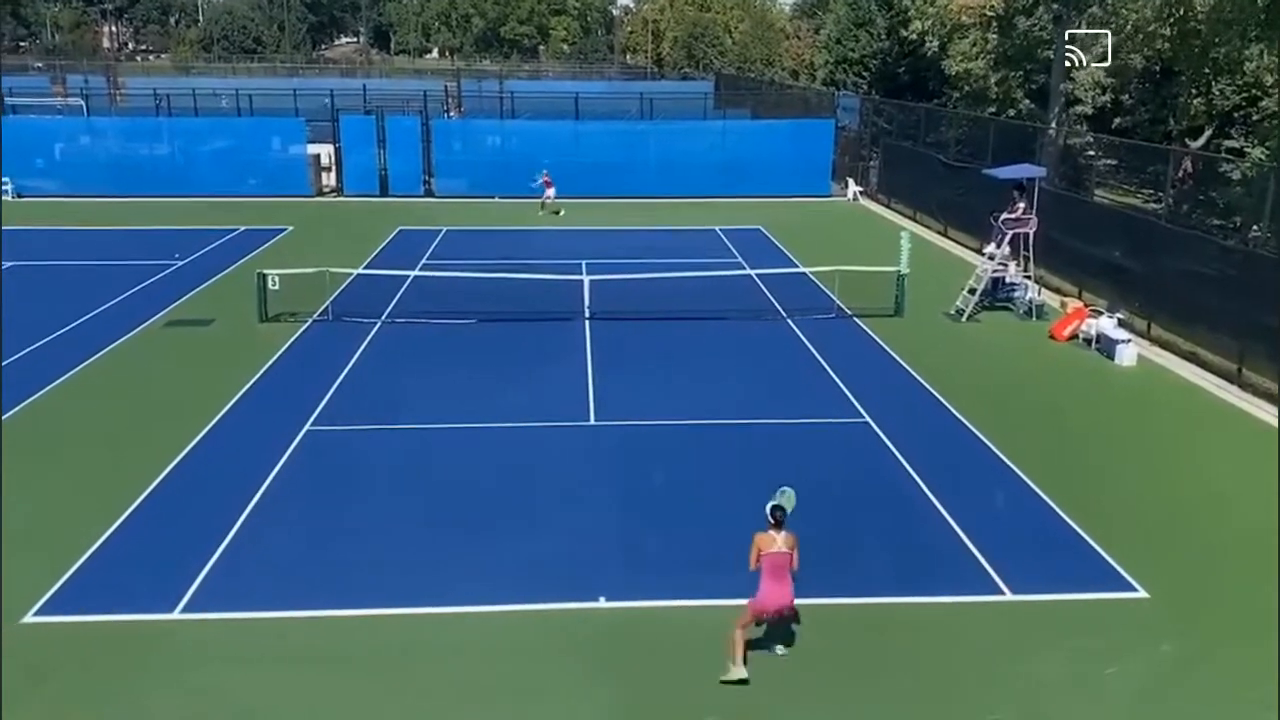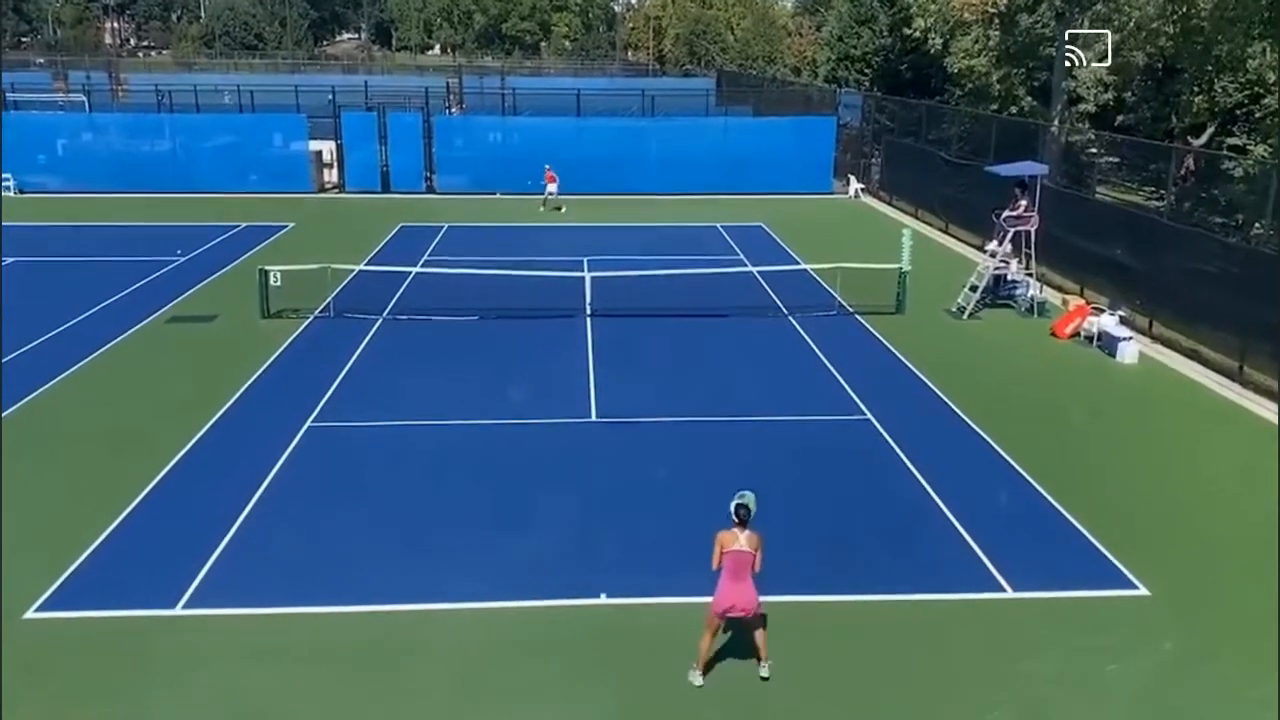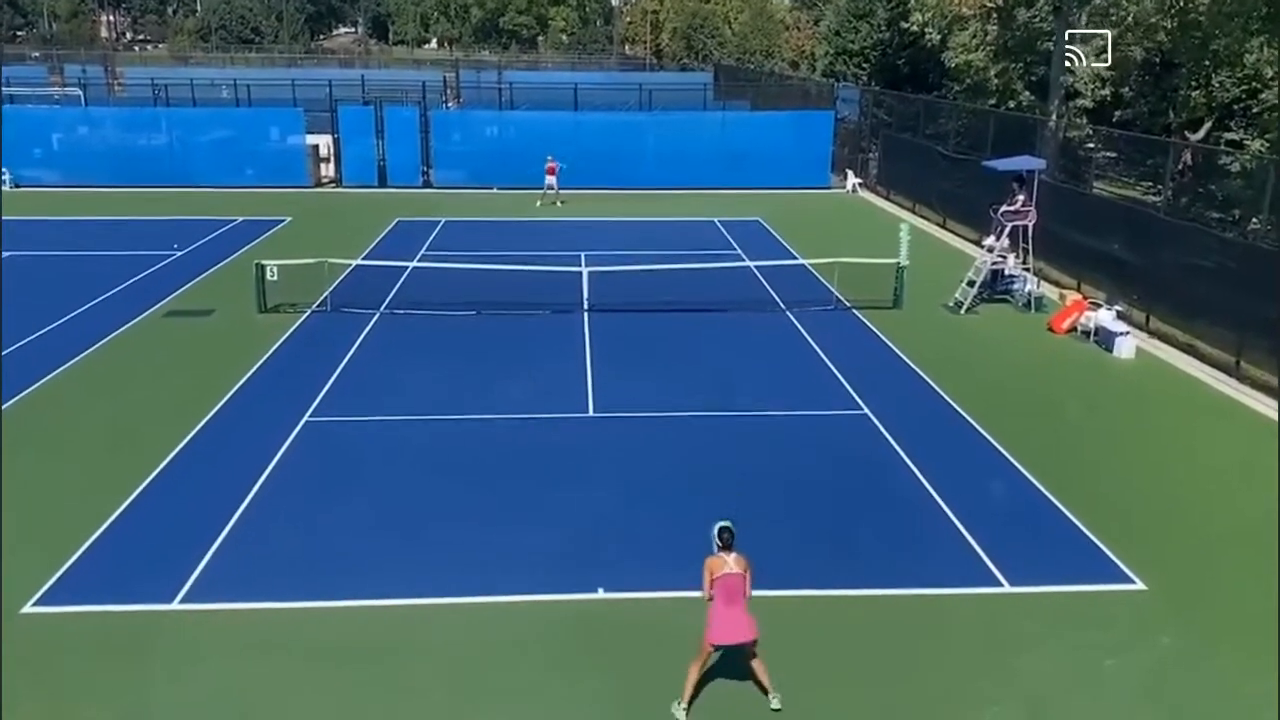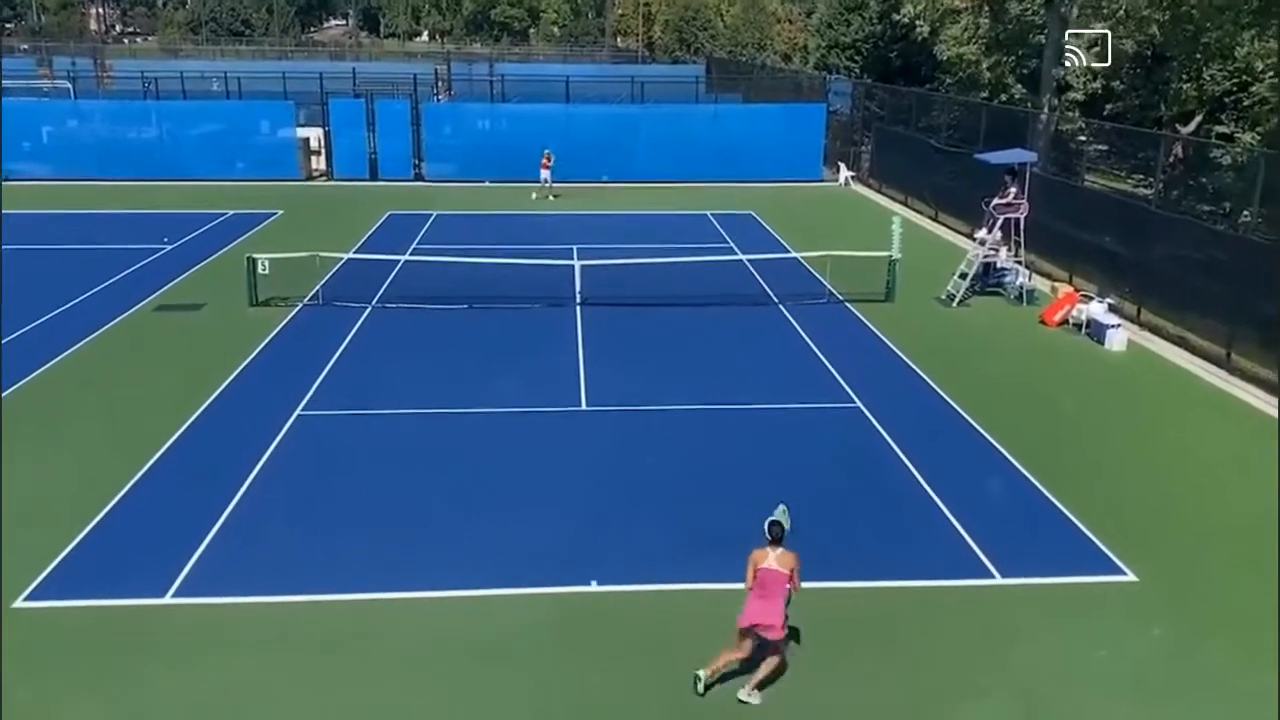
dt=0.3s
person 1, frame 1
left shoulder: (760, 538)
right shoulder: (792, 539)
left elbow: (753, 567)
right elbow: (794, 566)
left hip: (766, 595)
right hip: (786, 593)
left knee: (739, 627)
right knee: (780, 616)
left ankle: (739, 668)
person 1, frame 2
left shoulder: (722, 536)
right shoulder: (756, 538)
left elbow: (715, 566)
right elbow: (756, 568)
left hip: (725, 594)
right hip: (747, 594)
left knee: (709, 633)
right knee: (757, 627)
left ankle: (698, 673)
right ankle: (763, 666)
person 1, frame 3
left shoulder: (711, 562)
right shoulder: (744, 562)
left elbow: (707, 595)
right elbow: (747, 593)
left hip: (718, 619)
right hip: (741, 619)
left knee: (698, 662)
right knee: (752, 656)
right ankle: (773, 698)
person 1, frame 4
left shoulder: (756, 555)
right shoulder: (791, 557)
left elbow: (749, 585)
right elbow: (796, 587)
left hip: (752, 610)
right hip: (773, 615)
left knee: (741, 652)
right knee: (775, 654)
left ankle: (706, 673)
right ankle: (748, 690)
